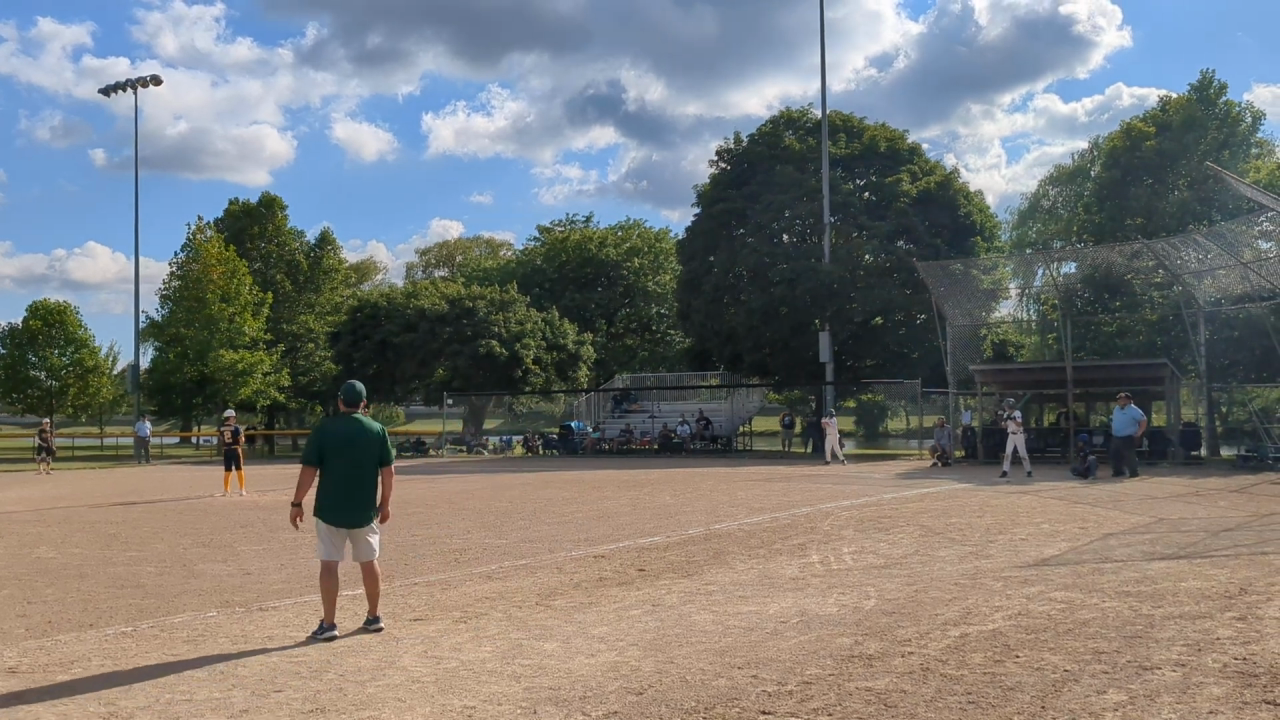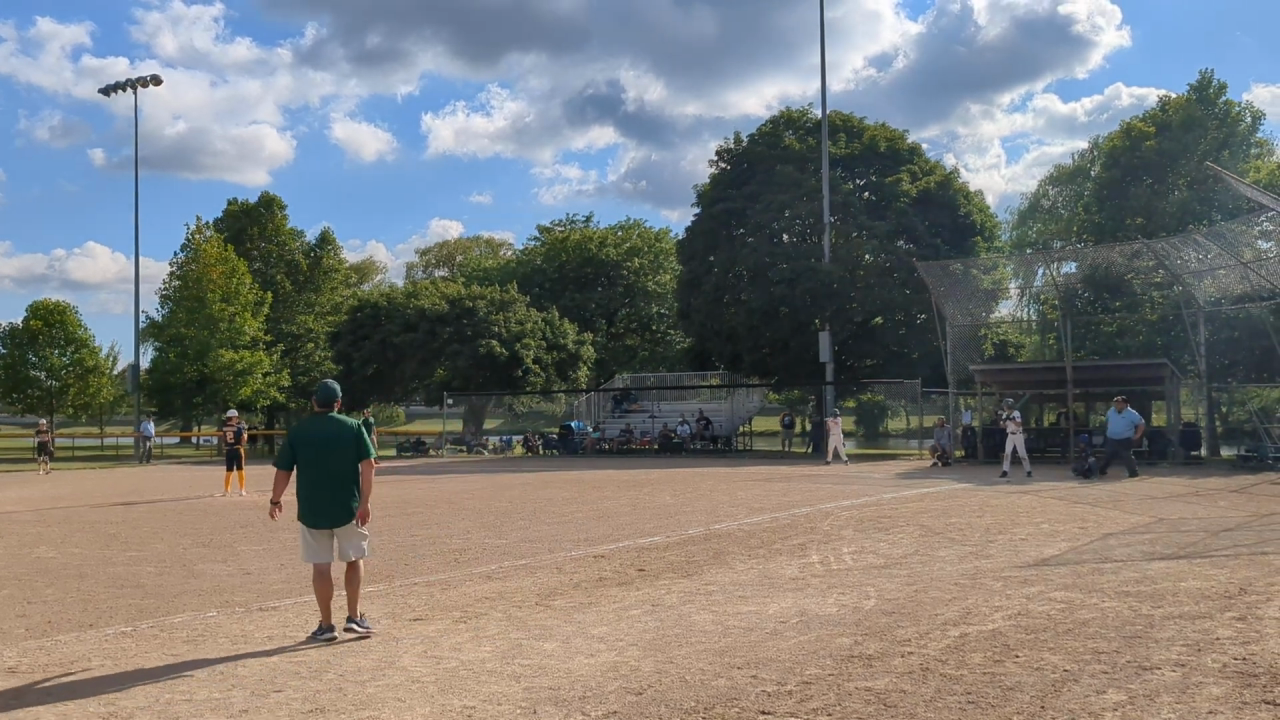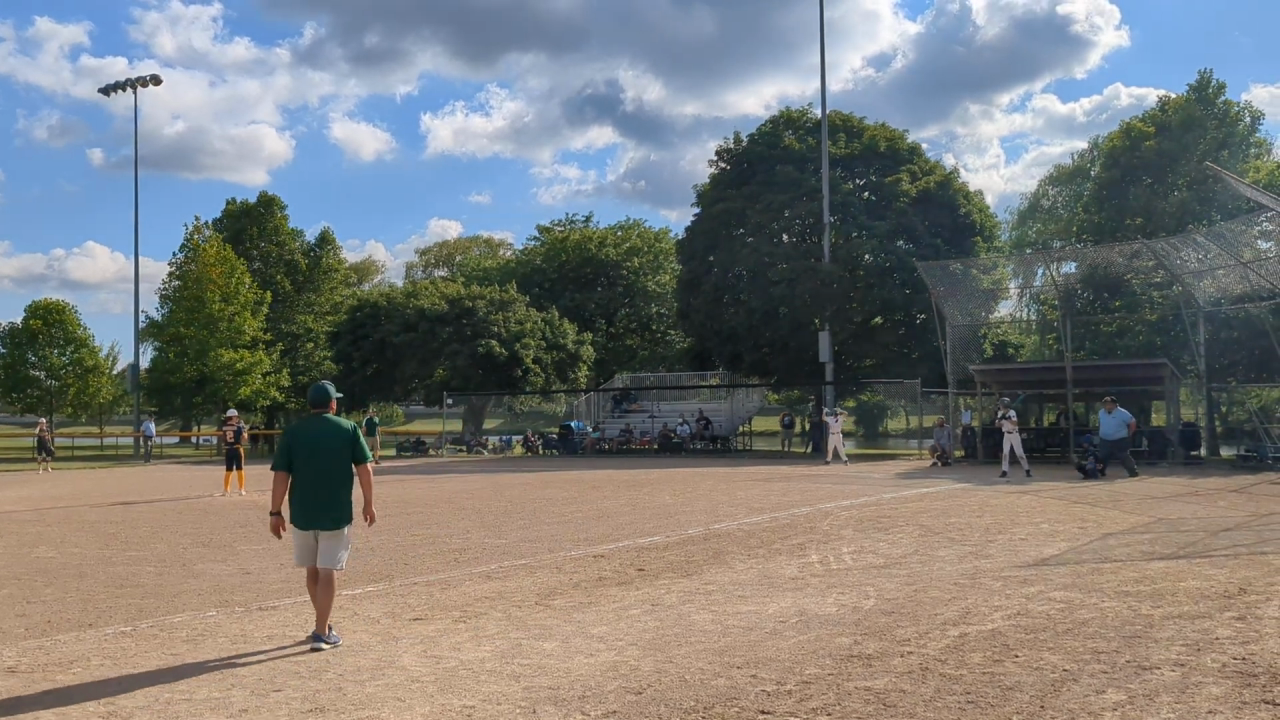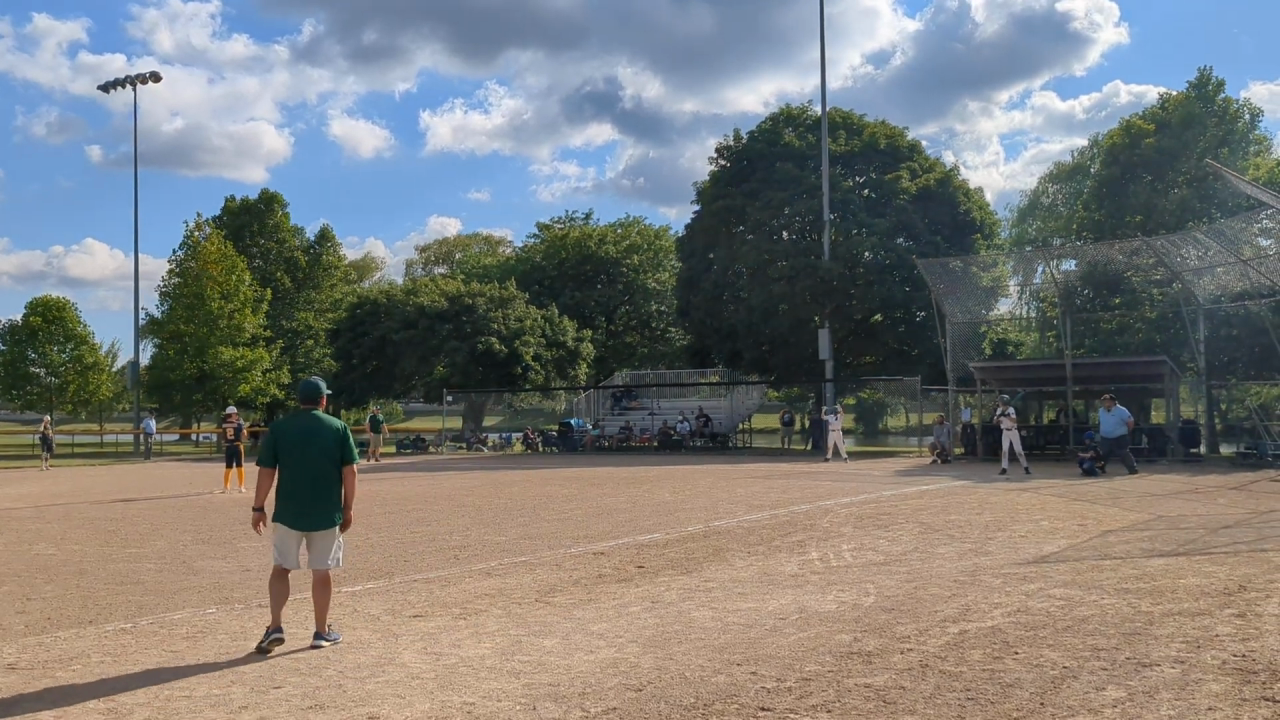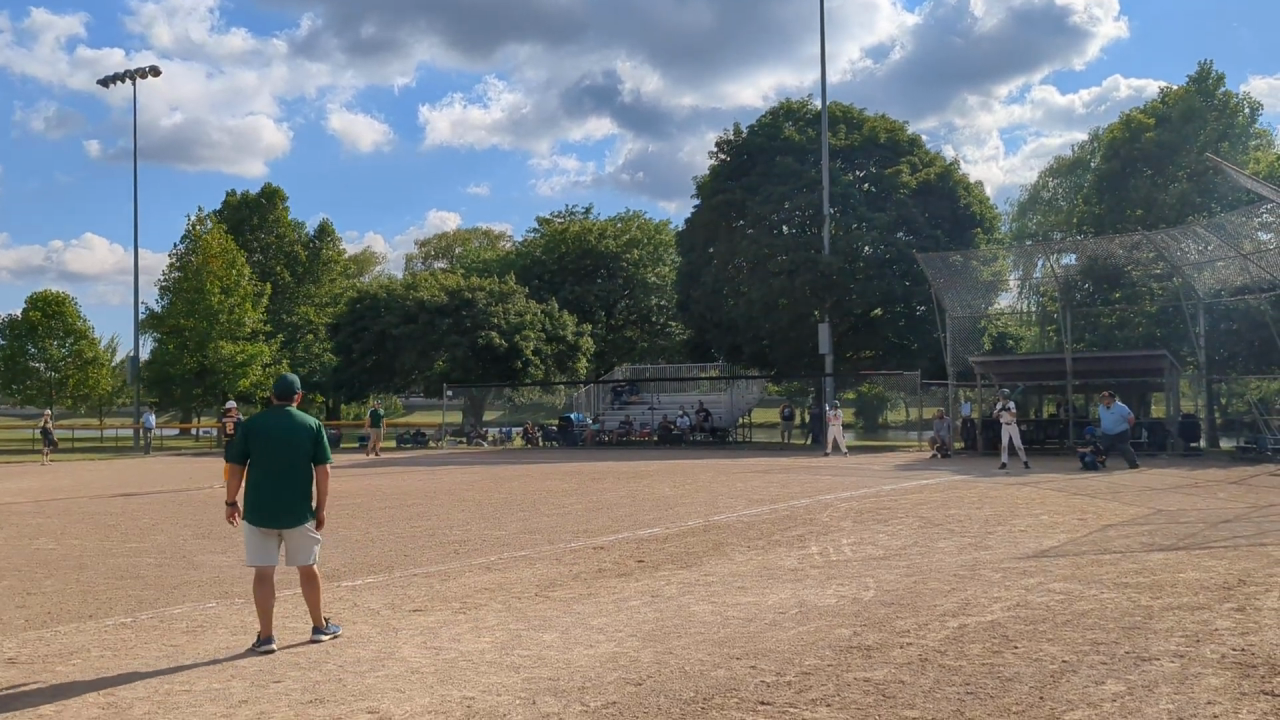
dt=0.4s
person 1, frame 1
left shoulder: (324, 429)
right shoulder: (377, 429)
left elbow: (309, 470)
right elbow: (388, 470)
left wrist: (296, 503)
right wrist: (384, 503)
left hip: (330, 510)
right hip: (365, 510)
left knee: (329, 564)
right knee: (369, 562)
left ankle: (328, 624)
right ankle: (374, 617)
person 1, frame 2
left shoulder: (297, 432)
right shoulder: (353, 427)
left elbow: (283, 471)
right elbow: (368, 465)
left wrist: (275, 500)
right wrist: (364, 502)
left hip: (311, 511)
right hip: (347, 508)
left knee: (321, 567)
right knee: (354, 560)
left ankle: (326, 625)
right ankle: (354, 617)
person 1, frame 3
left shoulder: (292, 432)
right shoulder: (349, 429)
left elbow: (281, 475)
right elbow: (364, 469)
left wrist: (275, 512)
right wrist: (368, 503)
left hip: (302, 514)
right hip: (337, 514)
left knee: (313, 570)
right knee: (328, 572)
left ankle: (323, 625)
right ankle: (322, 633)
person 1, frame 4
left shoulder: (279, 428)
right shoulder: (338, 428)
left elbow: (266, 472)
right elbow: (350, 471)
left wrist: (258, 508)
right wrist: (347, 508)
left hip: (287, 513)
right hip: (326, 513)
left knee: (280, 569)
right knee: (322, 572)
left ankle: (275, 627)
right ankle: (321, 632)
person 1, frame 5
left shoulder: (251, 424)
right shoulder: (312, 425)
left elbow: (236, 468)
right elbow: (323, 470)
left wrist: (231, 502)
right wrist: (321, 507)
left hip: (259, 511)
right hip: (299, 512)
left knee: (263, 572)
right knee: (307, 567)
left ankle: (266, 636)
right ankle: (320, 626)
